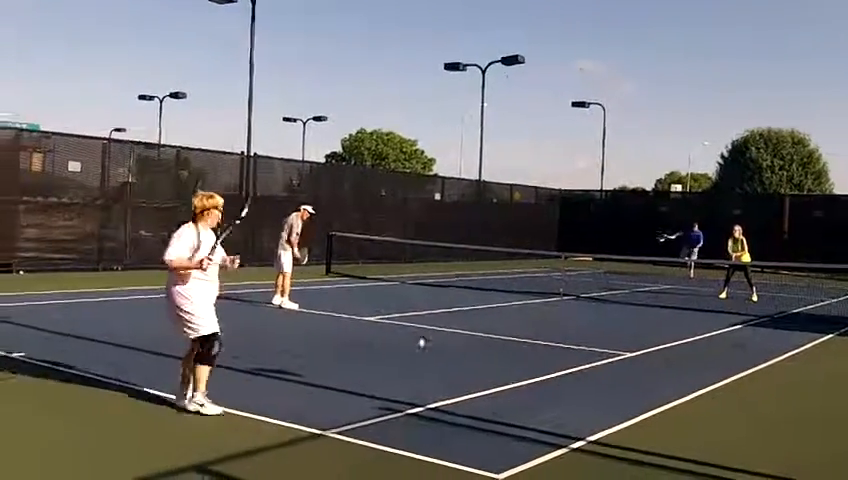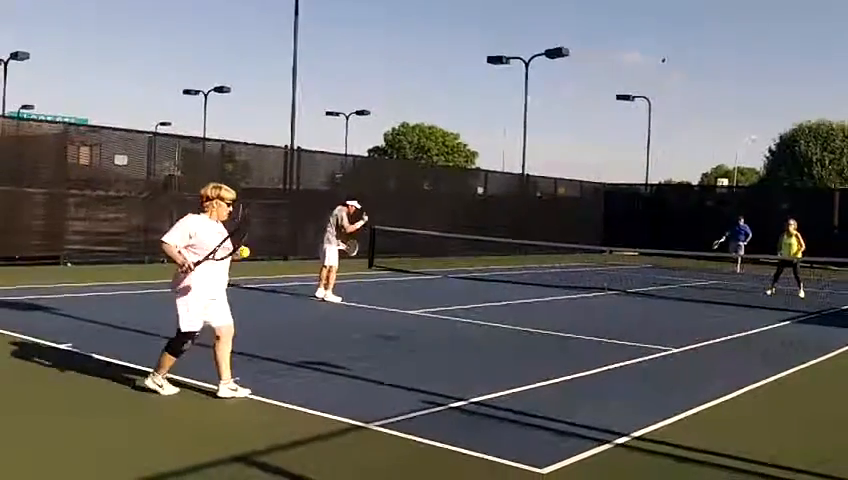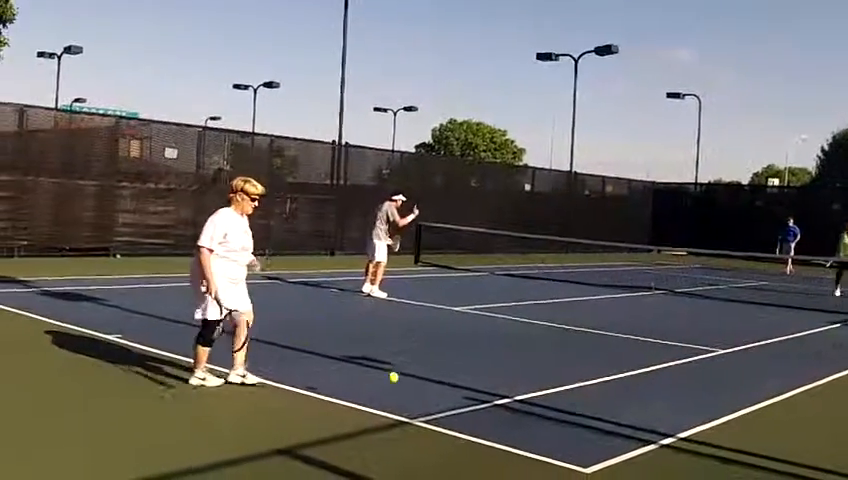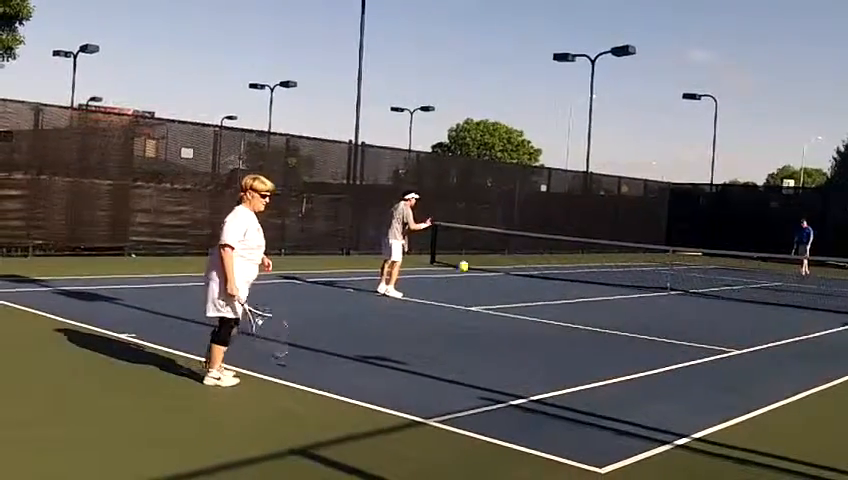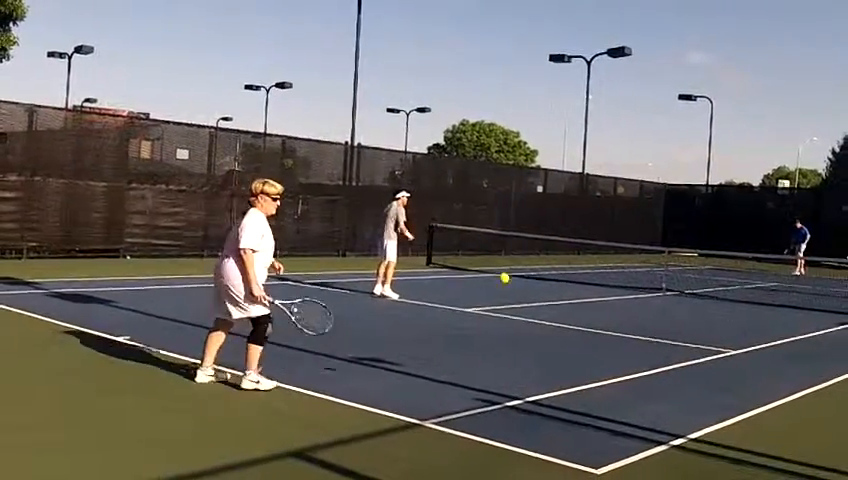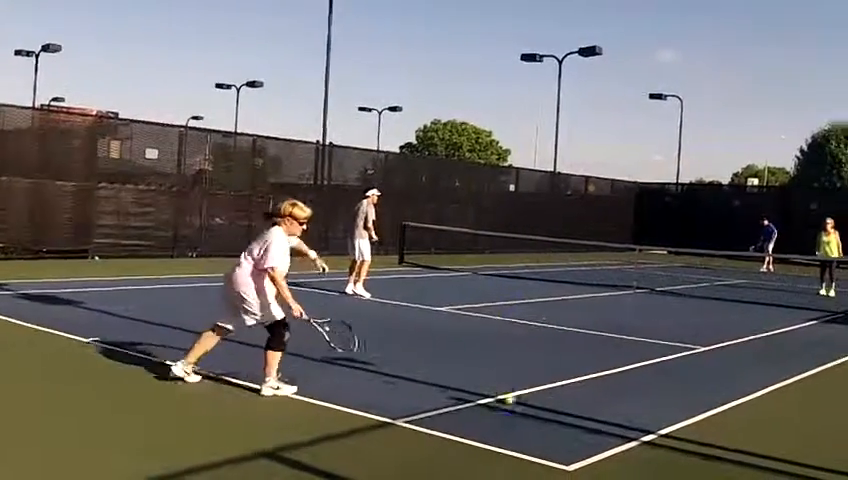
dt=0.3s
person 1, frame 1
left shoulder: (208, 233)
right shoulder: (186, 233)
left elbow: (220, 258)
right elbow: (169, 261)
left wrist: (231, 261)
right wrist: (194, 264)
left hip: (202, 298)
right hip: (187, 296)
left knee: (200, 344)
right knee: (209, 341)
left ankle: (184, 396)
right ankle: (197, 397)
person 1, frame 2
left shoulder: (219, 227)
right shoulder: (192, 222)
right elbow: (166, 244)
left wrist: (234, 253)
right wrist: (181, 260)
left hip: (215, 290)
right hip: (193, 288)
left knee: (225, 332)
right knee: (186, 335)
left ankle: (226, 383)
right ankle: (157, 377)
person 1, frame 3
left shoulder: (243, 219)
right shoulder: (221, 218)
right elbow: (204, 250)
left wrist: (251, 260)
right wrist: (210, 280)
left hip: (234, 280)
right hip: (215, 279)
left knee: (245, 318)
right knee: (212, 324)
left ankle: (238, 370)
right ankle: (199, 373)
person 1, frame 4
left shoulder: (250, 217)
right shoulder: (239, 217)
right elbow: (226, 249)
left wrist: (262, 258)
right wrist: (230, 282)
left hip: (240, 279)
right hip: (228, 278)
left knee: (231, 322)
right knee: (228, 323)
left ankle: (212, 365)
right ankle: (212, 373)
person 1, frame 5
left shoulder: (257, 219)
right shoulder: (255, 219)
right elbow: (246, 252)
left wrist: (271, 262)
right wrist: (255, 285)
left hip: (229, 277)
right hip: (239, 278)
left knee: (224, 324)
right knee: (262, 323)
left ankle: (204, 371)
right ankle: (251, 376)
person 1, frame 6
left shoulder: (280, 234)
right shoulder: (278, 238)
left elbow: (294, 241)
right elbow: (274, 272)
left wrist: (313, 255)
right wrist: (291, 302)
left hip: (241, 283)
right hip: (250, 286)
left knee: (221, 328)
right knee: (280, 329)
left ankle: (185, 365)
right ankle: (270, 382)
